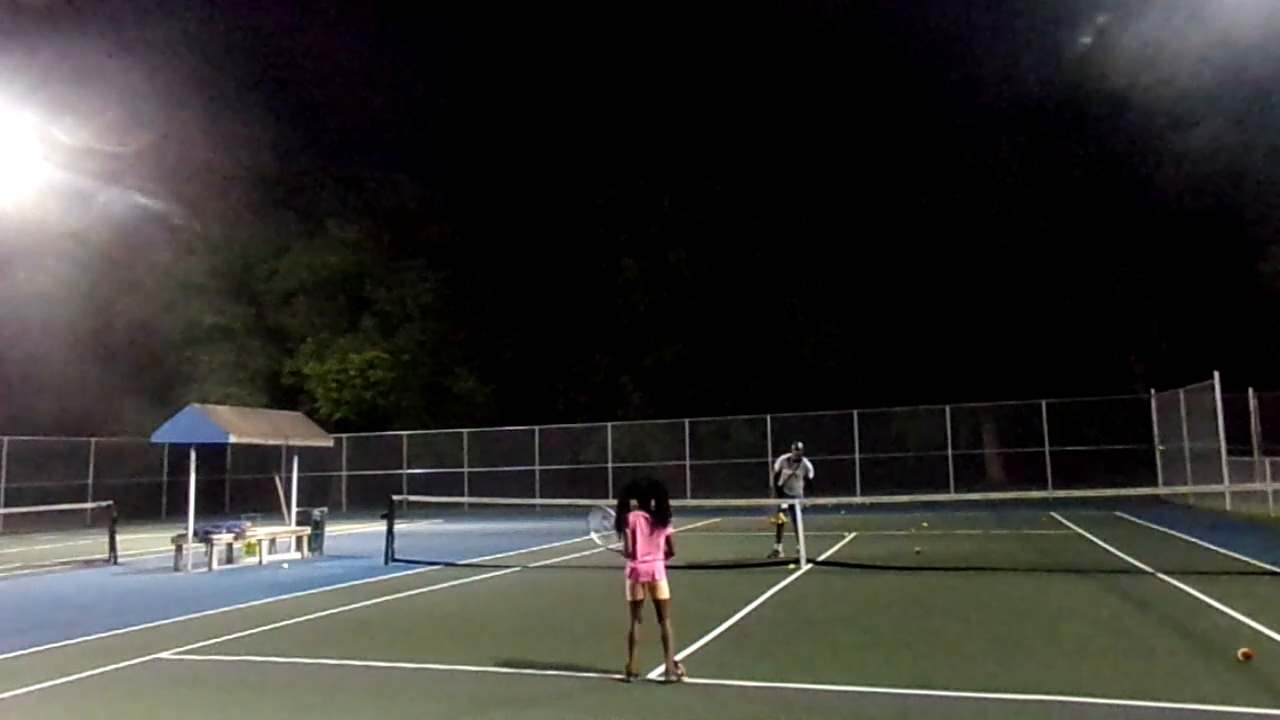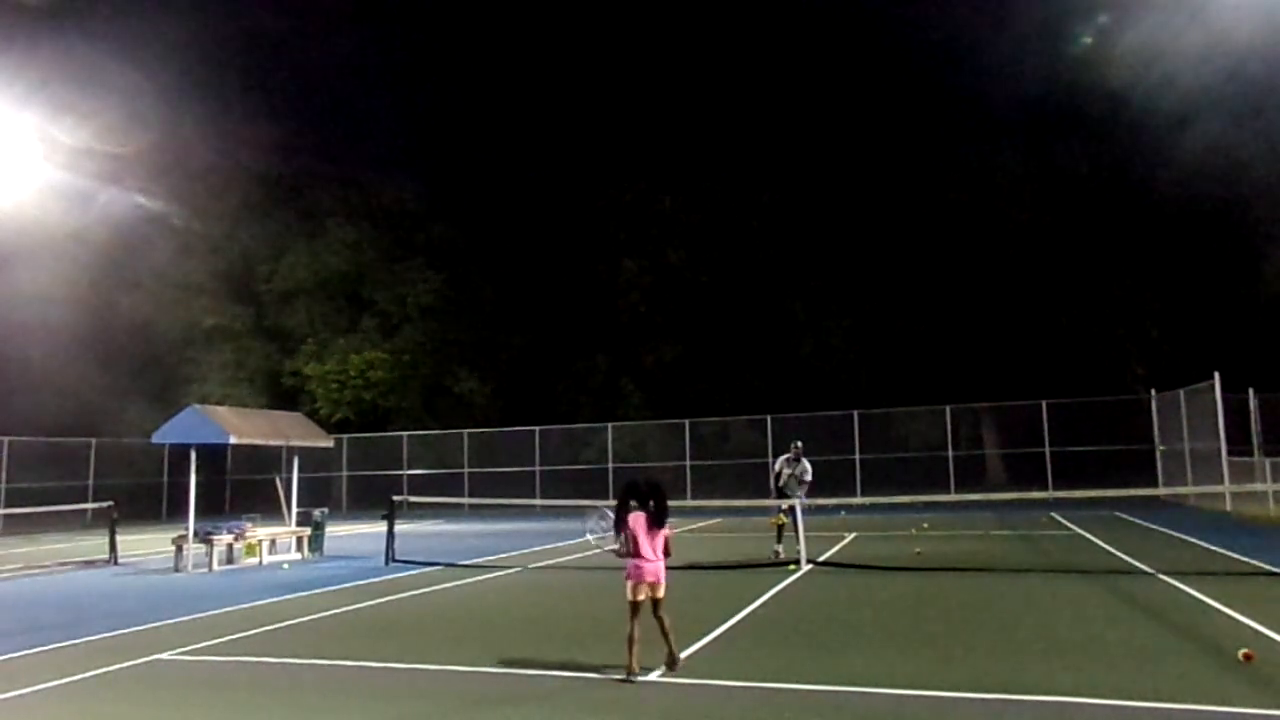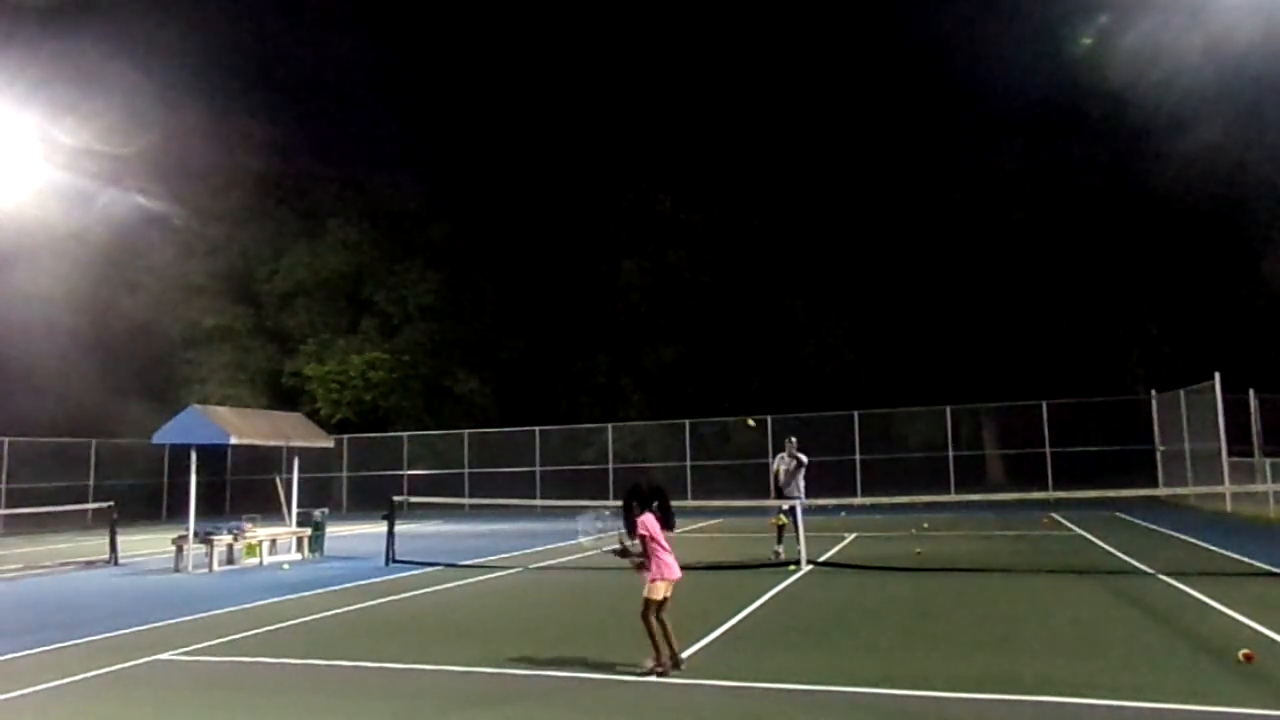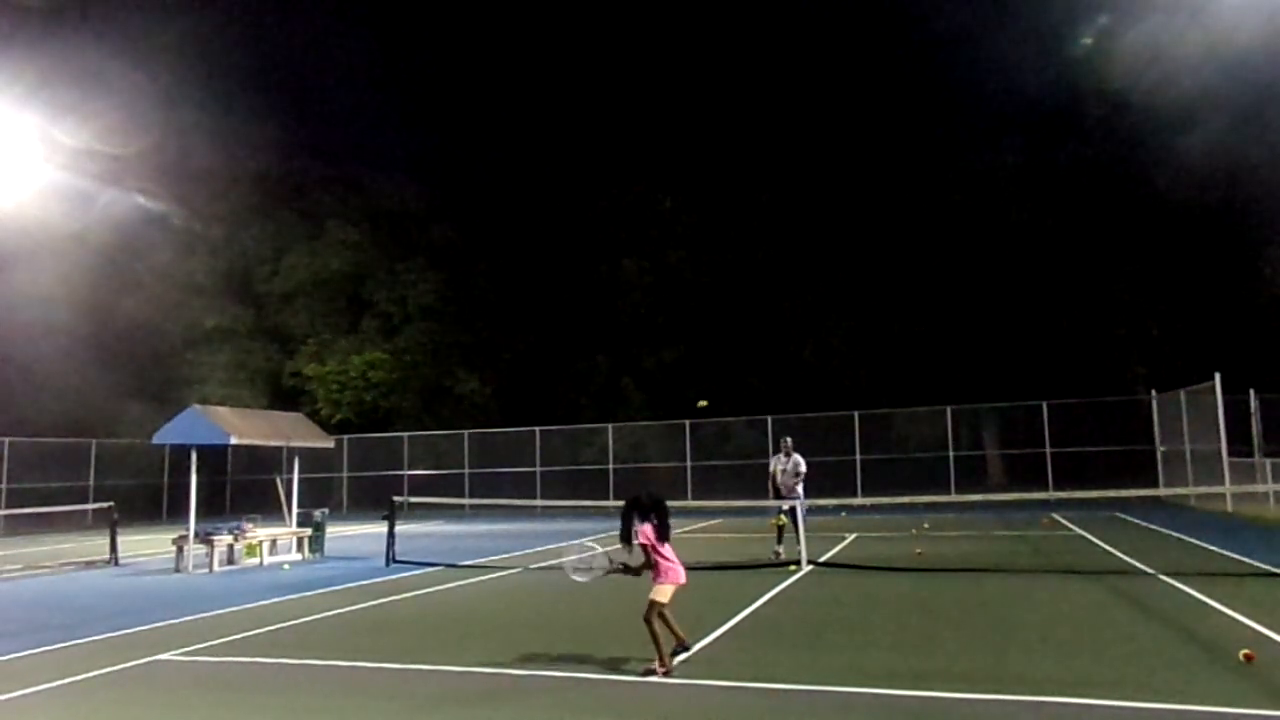
dt=0.3s
person 1, frame 1
left shoulder: (630, 518)
right shoulder: (663, 520)
left elbow: (628, 551)
right elbow: (671, 551)
left wrist: (626, 553)
left hip: (636, 572)
right hip: (657, 572)
left knee: (635, 620)
right knee: (664, 620)
left ankle: (632, 667)
right ankle: (670, 666)
person 1, frame 2
left shoulder: (631, 519)
right shoulder: (660, 519)
left elbow: (629, 551)
right elbow: (667, 552)
left wrist: (621, 552)
left hip: (638, 573)
right hip: (658, 571)
left knee: (634, 620)
right knee: (659, 613)
left ankle: (633, 666)
right ankle: (673, 655)
person 1, frame 3
left shoulder: (641, 521)
right shoulder: (659, 518)
left elbow: (647, 553)
left wrist: (628, 553)
right wrist: (643, 562)
left hip: (660, 572)
right hip: (672, 569)
left knee: (647, 614)
right knee: (659, 614)
left ankle: (662, 661)
right ankle: (675, 657)
person 1, frame 4
left shoulder: (642, 530)
right shoulder: (658, 527)
left elbow: (650, 562)
left wrist: (632, 570)
right wrist: (637, 568)
left hip: (667, 576)
right hip: (676, 572)
left knee: (650, 618)
right knee: (659, 609)
left ankle: (664, 664)
right ankle: (681, 642)
